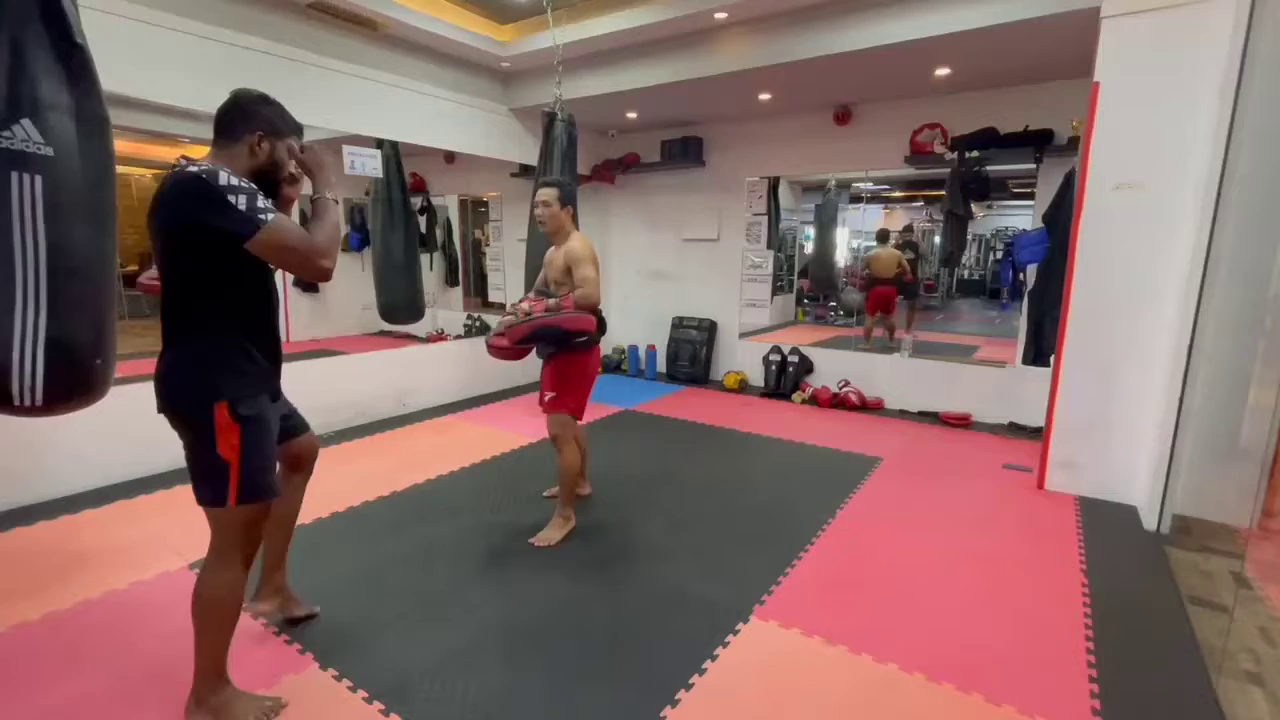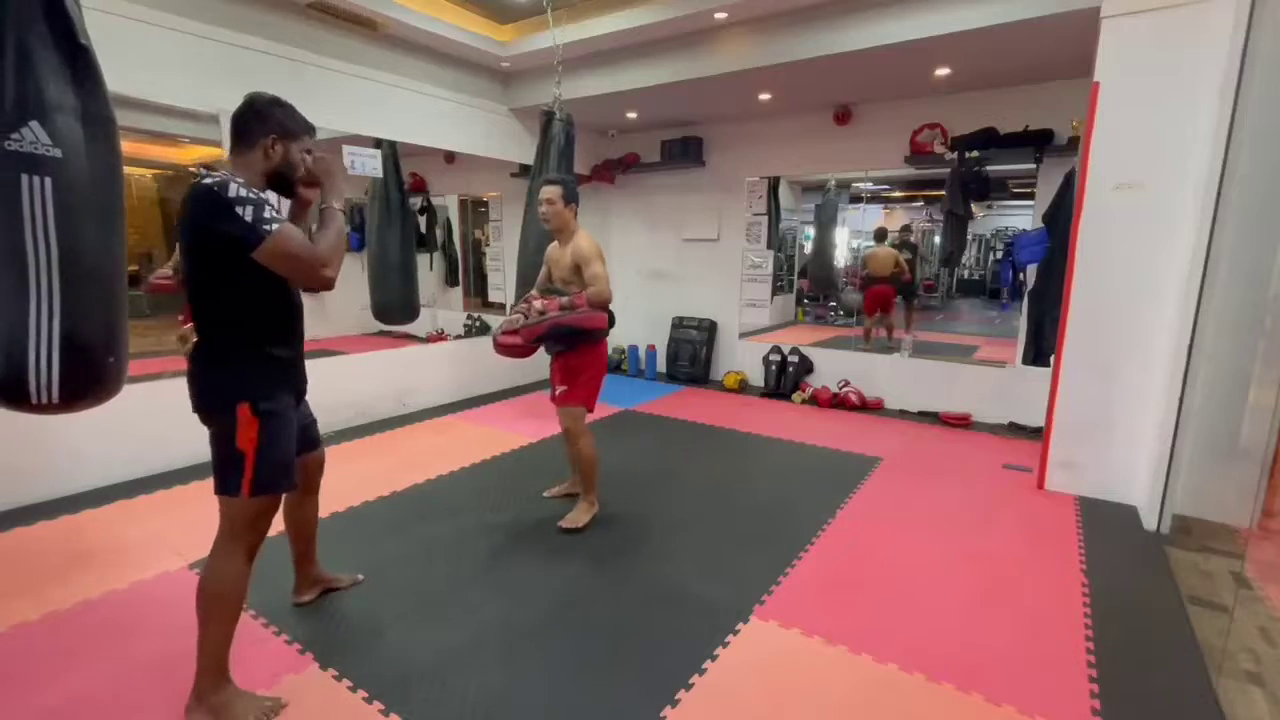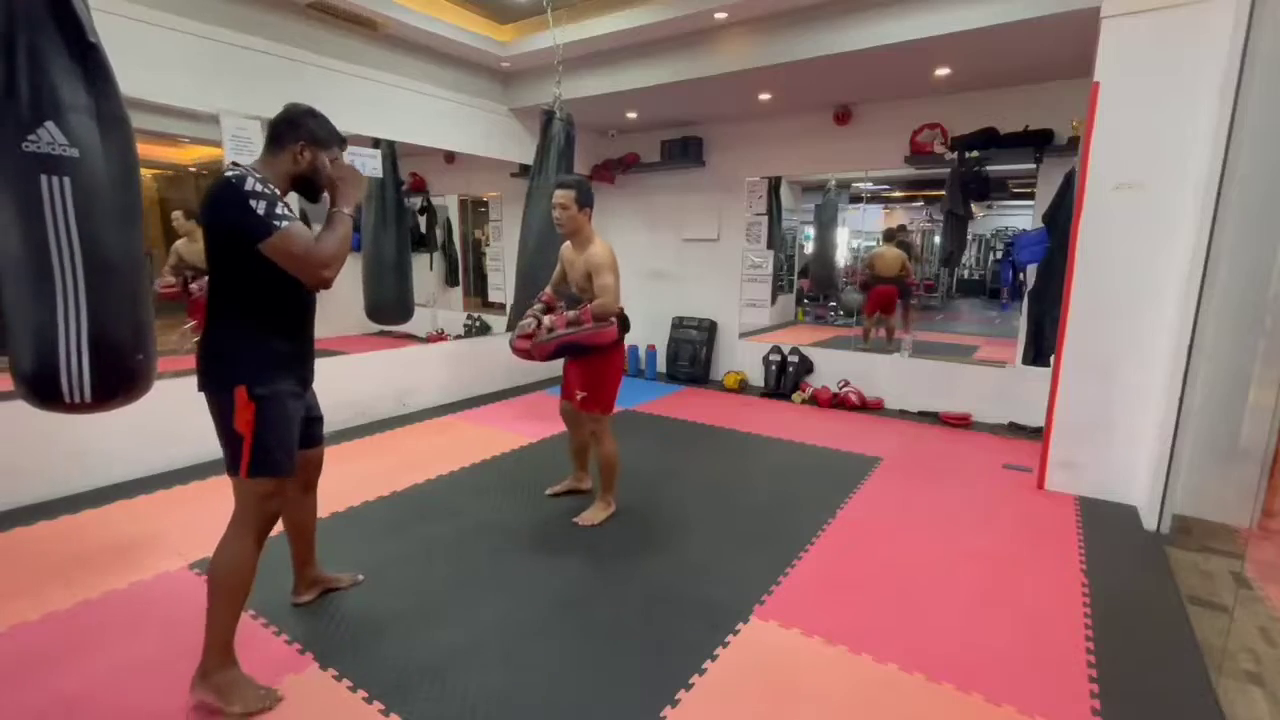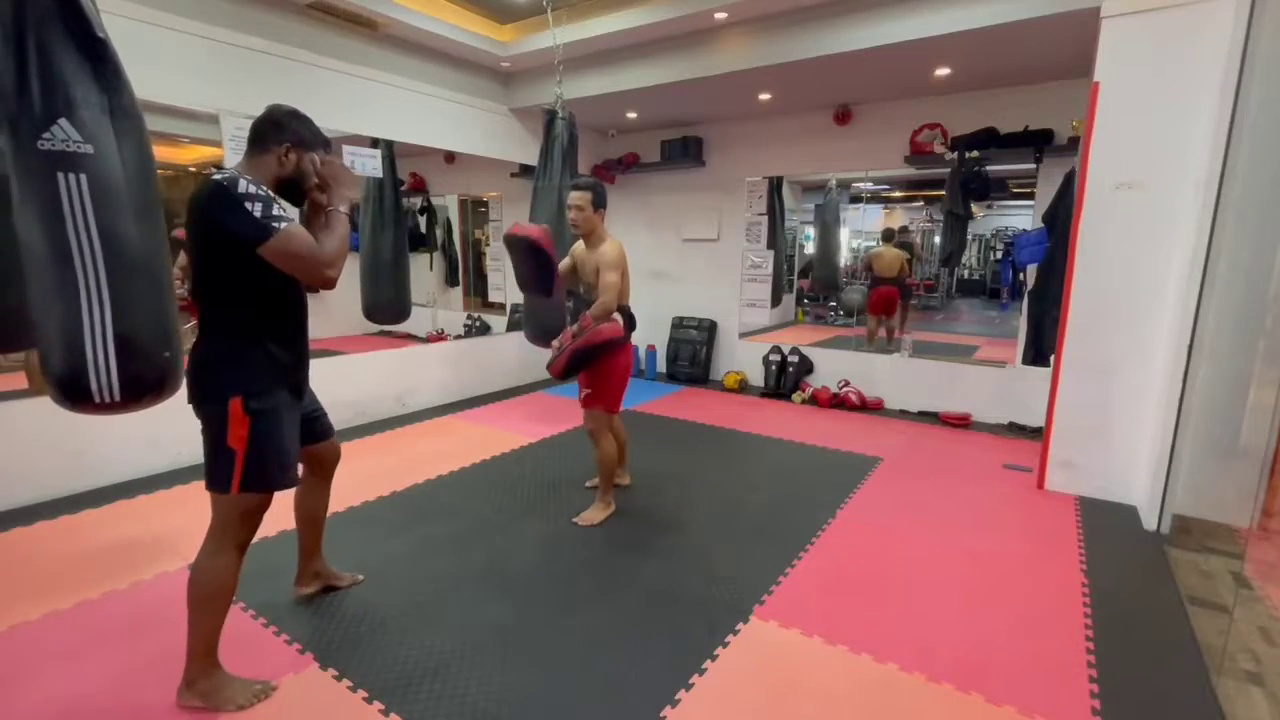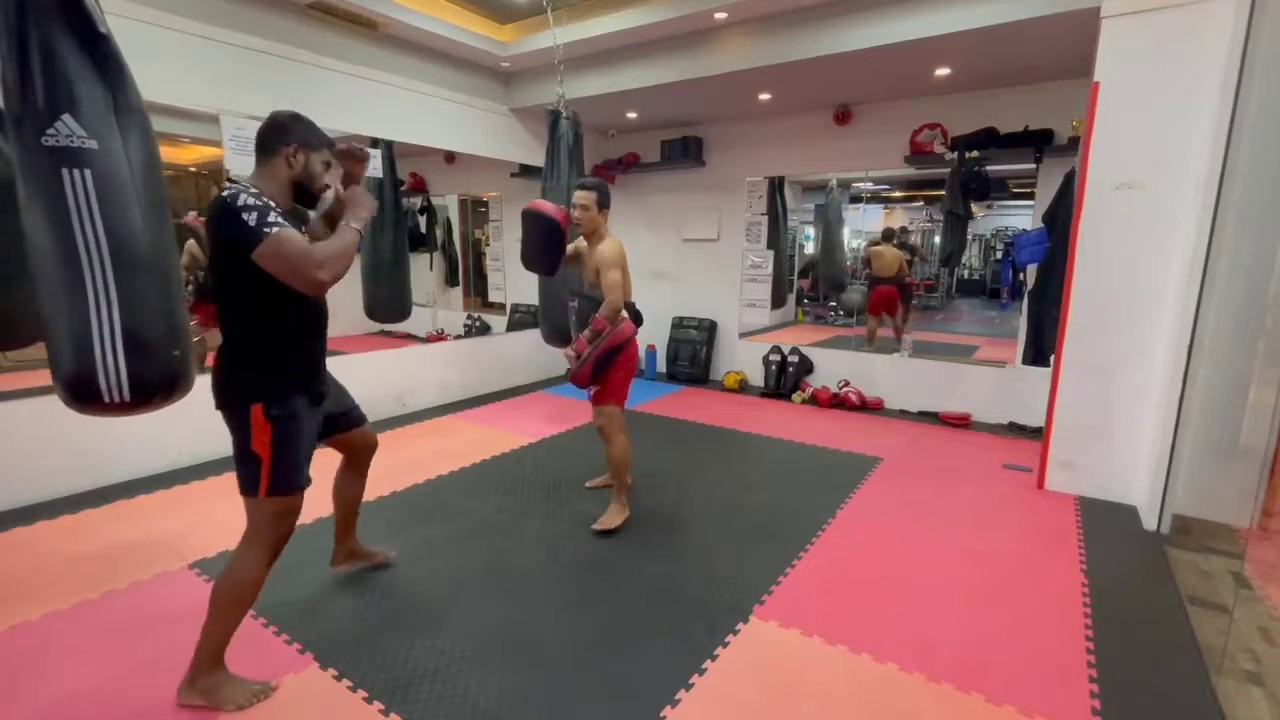
dt=0.3s
person 1, frame 1
left shoulder: (194, 188)
right shoulder: (215, 189)
right elbow: (318, 262)
left wrist: (279, 208)
right wrist: (325, 189)
left hip: (238, 377)
right hip: (220, 387)
left knee: (300, 453)
right knee: (238, 534)
left ankle: (272, 589)
person 1, frame 2
left shoulder: (229, 196)
right shoulder: (227, 197)
left elbow: (283, 266)
right elbow: (319, 271)
left wrist: (300, 211)
right wrist: (332, 198)
left hip: (267, 377)
right hip: (247, 385)
left knee: (309, 470)
right knee: (243, 529)
left ankle: (309, 577)
person 1, frame 3
left shoulder: (264, 198)
right shoulder: (243, 191)
left elbow: (307, 264)
right elbow: (320, 269)
left wrist: (334, 208)
right wrist: (347, 204)
left hip: (282, 367)
right hip: (249, 374)
left knee: (305, 469)
right knee: (257, 508)
left ankle: (307, 577)
right ankle: (216, 669)
person 1, frame 4
left shoulder: (253, 200)
right shoulder: (233, 195)
left elbow: (298, 260)
right elbow: (323, 268)
left wrist: (317, 208)
right wrist: (340, 203)
left hip: (277, 374)
right hip: (243, 384)
left knee: (323, 457)
right knee: (236, 524)
left ankle: (311, 570)
right ankle: (200, 676)
person 1, frame 5
left shoulder: (282, 211)
right shoulder: (242, 207)
left elbow: (319, 246)
right elbow: (316, 271)
left wrist: (350, 189)
right wrist: (355, 217)
left hip: (306, 373)
right hip: (267, 390)
left knee: (362, 443)
right knee: (271, 529)
left ankle: (347, 547)
right ankle: (204, 675)
person 2, frame 1
left shoulder: (578, 249)
right shoulder: (552, 252)
left elbow: (591, 297)
right elbow: (538, 293)
left wrist: (545, 306)
left hip: (577, 351)
right hip: (558, 348)
left knee: (559, 431)
right knee: (566, 424)
left ankle: (564, 515)
right ankle: (579, 483)
person 2, frame 2
left shoulder: (584, 247)
right shoulder: (553, 250)
left elbow: (603, 293)
right elbow: (540, 290)
left wrist: (555, 305)
left hip: (585, 347)
right hip: (564, 344)
left knee: (572, 424)
right knee: (571, 419)
left ankle: (589, 500)
right ankle: (578, 481)
person 2, frame 3
left shoulder: (598, 253)
right shoulder: (567, 250)
left elbow: (608, 306)
right elbow: (555, 289)
left wrist: (559, 320)
right wrist: (539, 315)
left hip: (603, 349)
left knee: (597, 425)
right knee: (570, 413)
left ankle: (606, 499)
right ankle: (579, 478)
person 2, frame 4
left shoulder: (608, 252)
right shoulder: (578, 249)
left elbow: (607, 306)
right elbow: (557, 278)
left hip: (611, 348)
left knee: (596, 423)
right knee: (603, 417)
left ankle: (605, 499)
right ankle: (618, 472)
person 2, frame 5
left shoulder: (608, 250)
right shoulder: (584, 245)
left elbow: (614, 304)
left hip: (615, 347)
left knee: (608, 421)
right knee: (606, 416)
left ankle: (620, 503)
right ankle: (618, 473)
